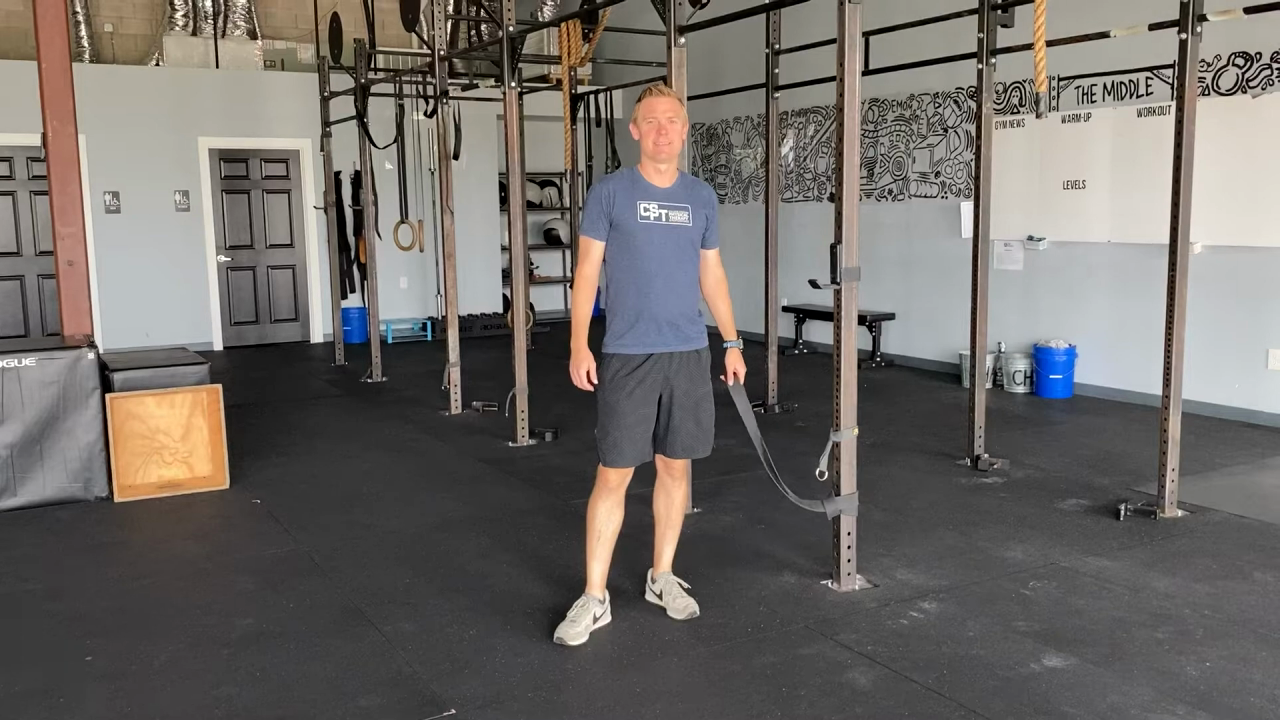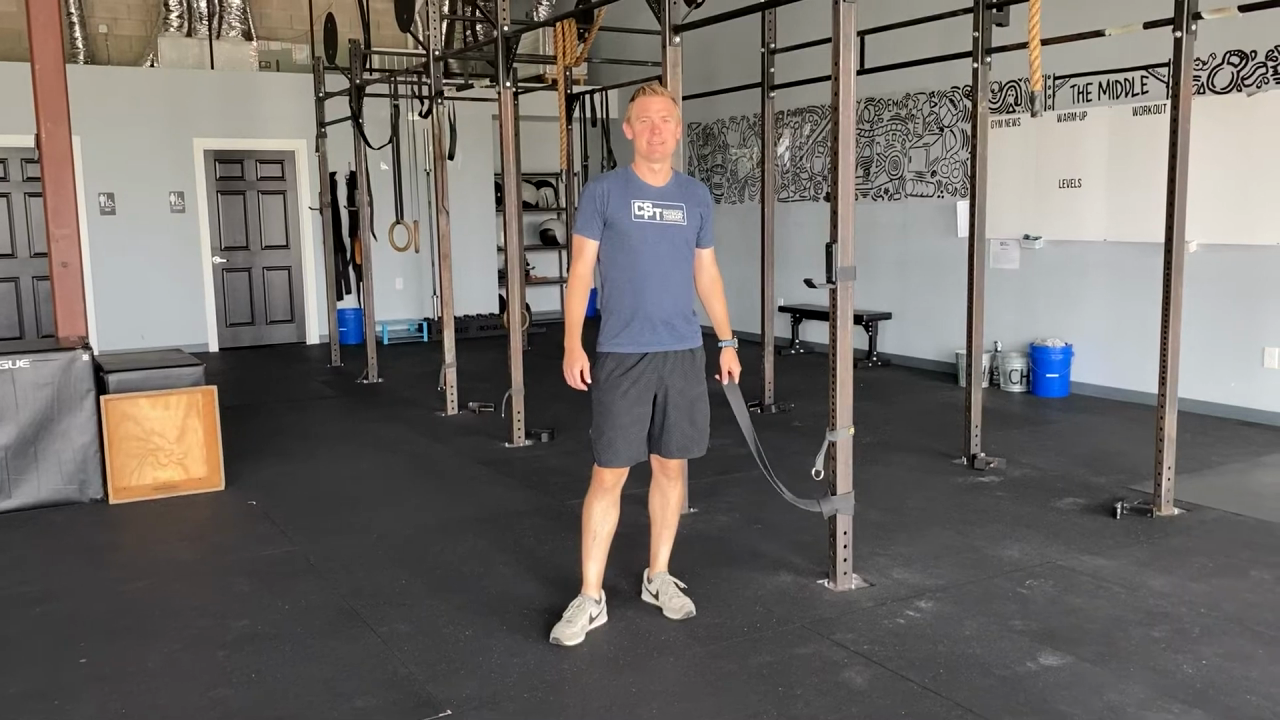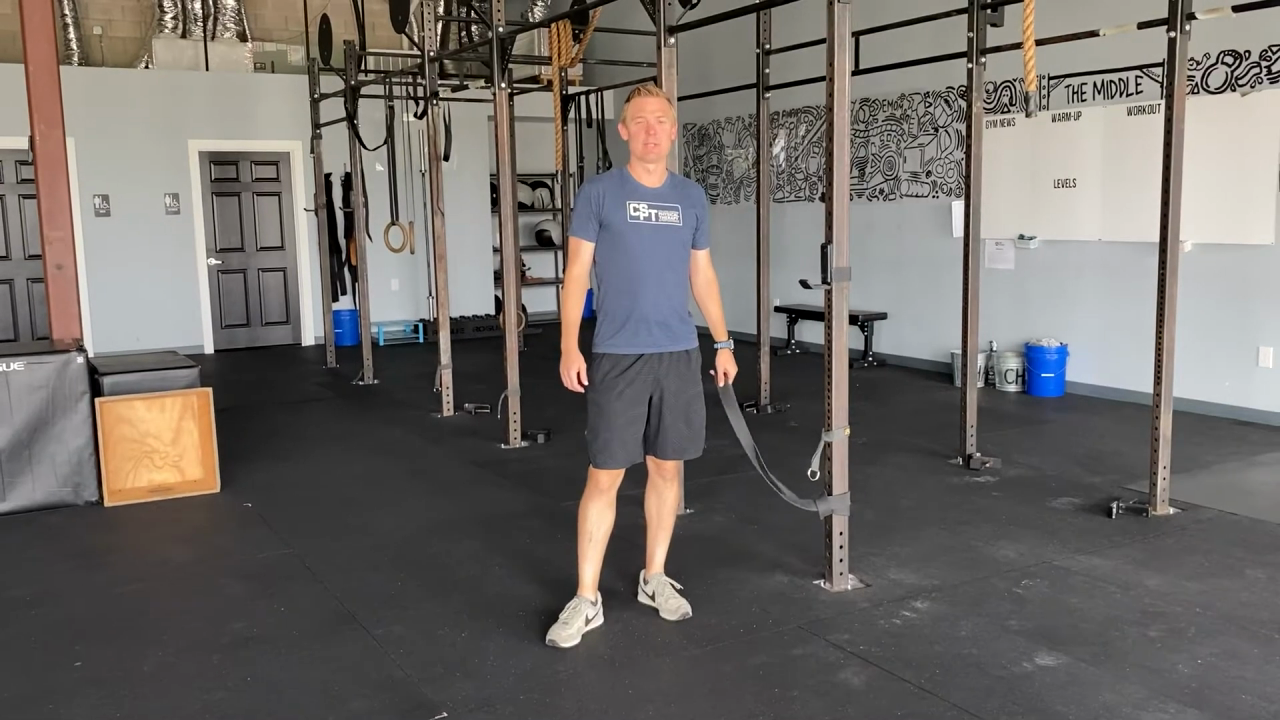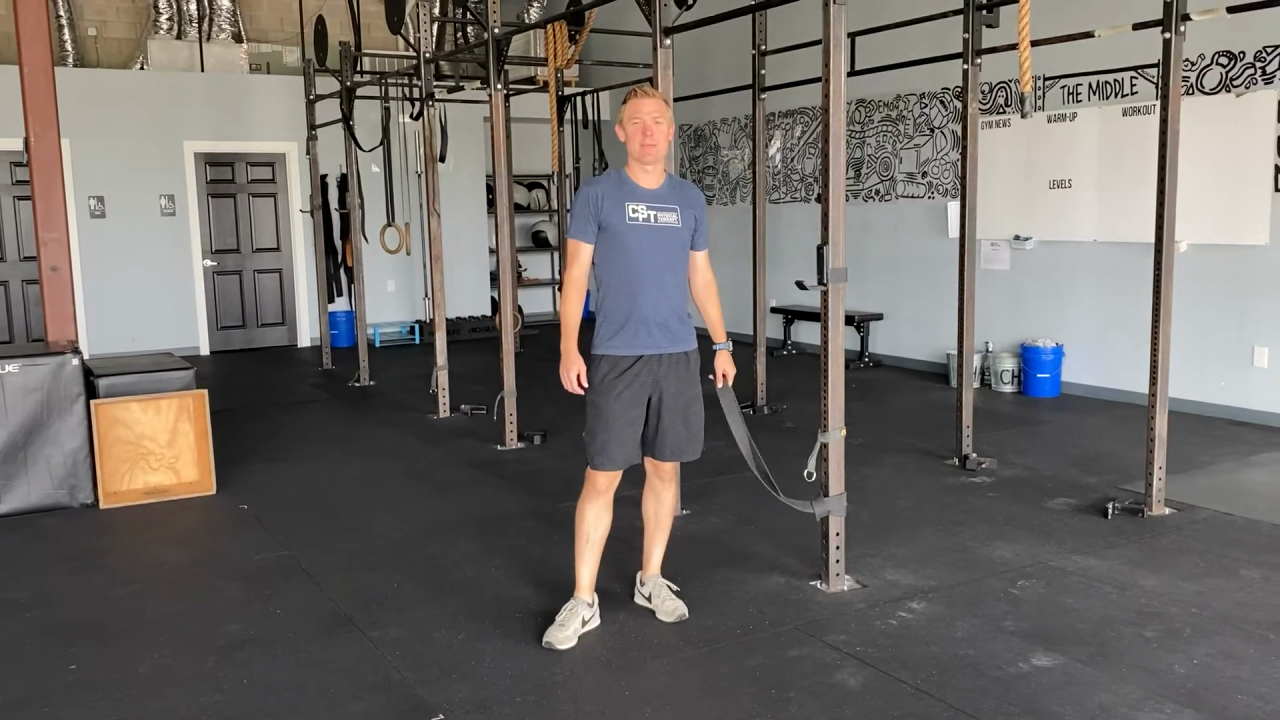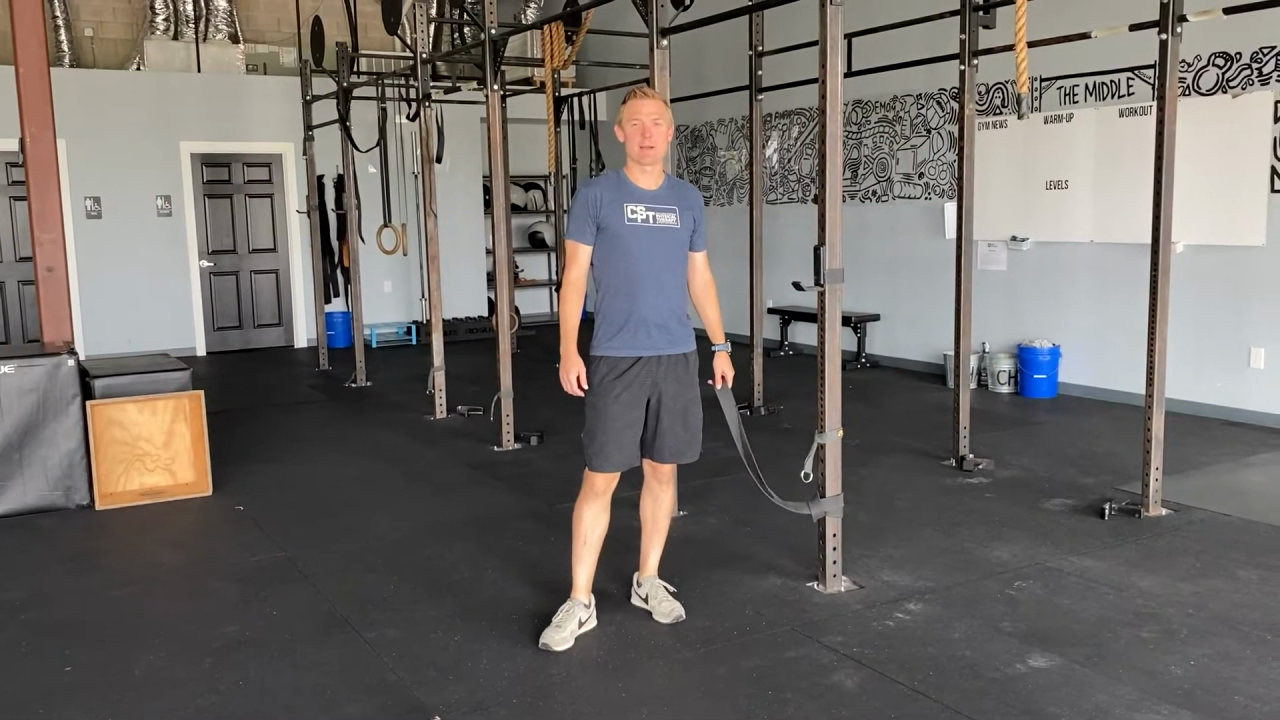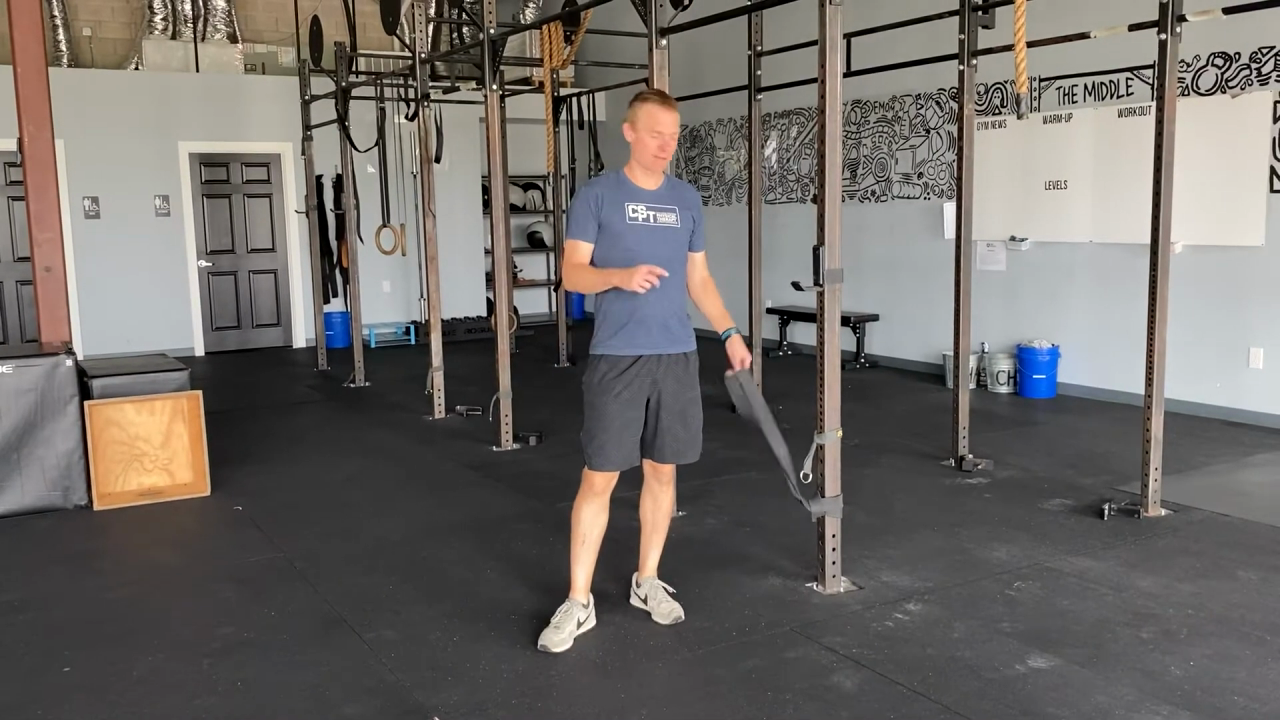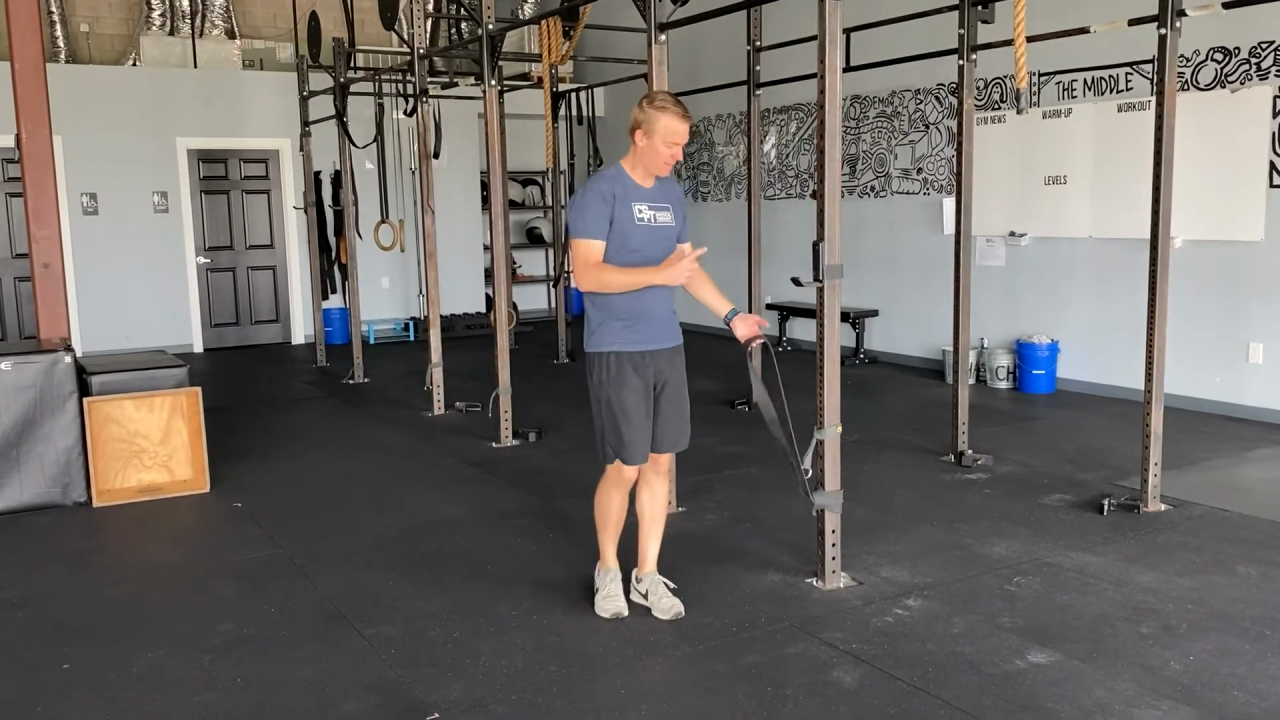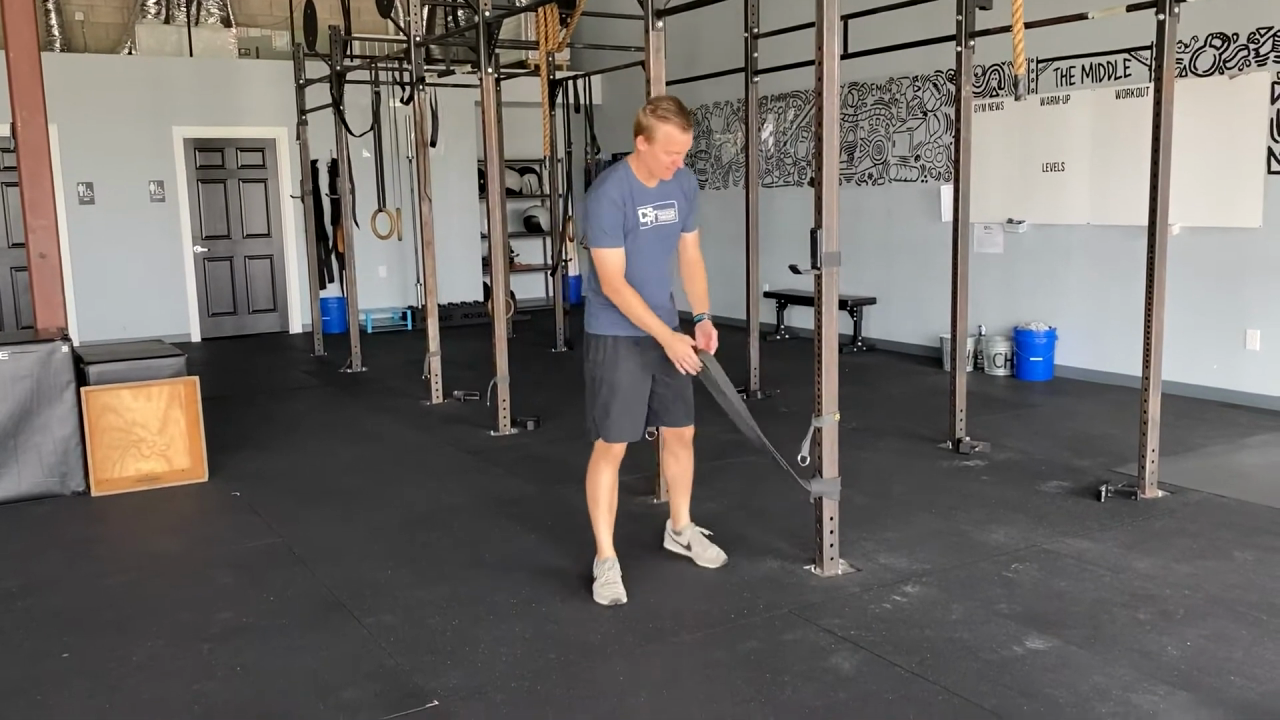
dt=0.5s
person 1, frame 1
left shoulder: (702, 197)
right shoulder: (609, 192)
right elbow: (588, 273)
left wrist: (733, 343)
right wrist: (579, 346)
left hip: (690, 353)
right hip: (627, 355)
left knee: (675, 467)
right knee: (614, 474)
left ankle: (662, 577)
right ankle: (594, 597)
person 1, frame 2
left shoulder: (696, 195)
right shoulder: (603, 191)
right elbow: (581, 271)
left wrist: (727, 342)
right wrist: (572, 345)
left hip: (684, 353)
right hip: (622, 355)
left knee: (670, 466)
right knee: (608, 474)
left ankle: (659, 576)
right ankle: (590, 598)
person 1, frame 3
left shoulder: (691, 197)
right shoulder: (598, 192)
right elbow: (576, 273)
left wrist: (723, 343)
right wrist: (569, 347)
left hip: (679, 354)
right hip: (617, 356)
left knee: (666, 467)
right knee: (604, 476)
left ankle: (654, 578)
right ankle: (586, 599)
person 1, frame 4
left shoulder: (689, 198)
right shoulder: (597, 194)
right elbow: (575, 275)
left wrist: (722, 344)
right wrist: (569, 349)
left hip: (678, 355)
right hip: (616, 357)
left knee: (664, 469)
right knee: (602, 477)
left ankle: (651, 579)
right ankle: (583, 600)
person 1, frame 5
left shoulder: (688, 198)
right shoulder: (596, 195)
left elbow: (699, 276)
right elbow: (574, 275)
left wrist: (720, 345)
right wrist: (570, 351)
left hip: (678, 356)
right hip: (614, 359)
left knee: (662, 470)
right knee: (600, 478)
left ankle: (648, 580)
right ankle: (580, 601)
person 1, frame 6
left shoulder: (687, 199)
right shoulder: (597, 194)
right elbow: (572, 272)
left wrist: (729, 332)
right wrist: (620, 275)
left hip: (677, 356)
right hip: (616, 357)
left knee: (662, 471)
right knee: (599, 477)
left ankle: (647, 580)
right ankle: (578, 601)
person 1, frame 7
left shoulder: (673, 193)
right shoulder: (599, 192)
right elbow: (586, 274)
left wrist: (732, 314)
right wrist: (658, 273)
left hip: (667, 348)
right hip: (615, 352)
left knee: (660, 463)
right knee: (625, 467)
left ankle: (647, 573)
right ankle: (608, 570)
person 1, frame 8
left shoulder: (684, 184)
right shoulder: (608, 194)
right elbow: (614, 284)
left wrist: (702, 318)
right wrist: (668, 337)
left hip: (666, 333)
right hip: (617, 338)
left knee: (680, 434)
right knee: (611, 447)
left ankle: (680, 528)
right ankle: (606, 560)
